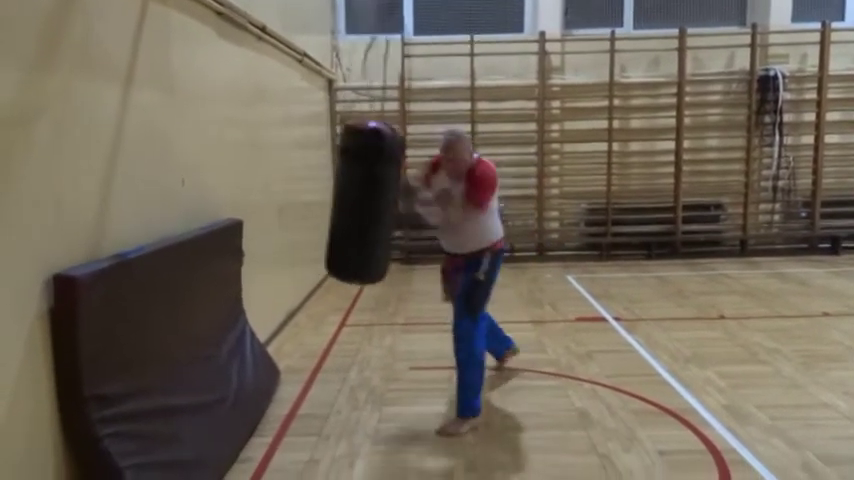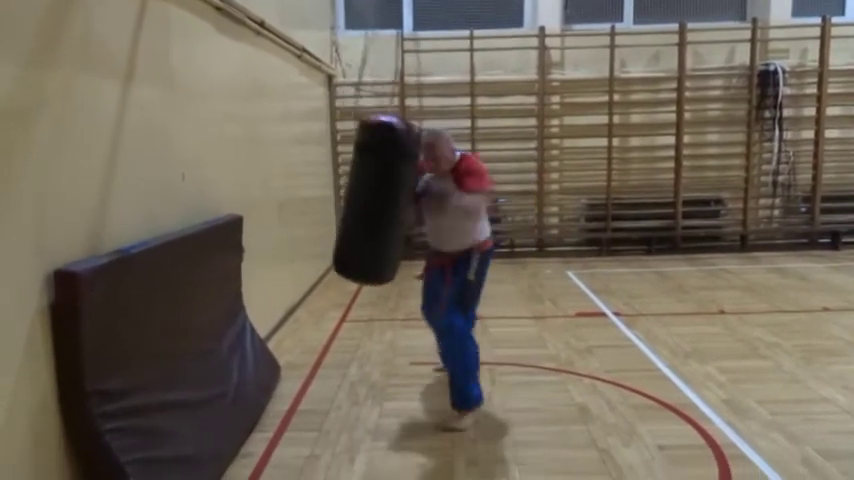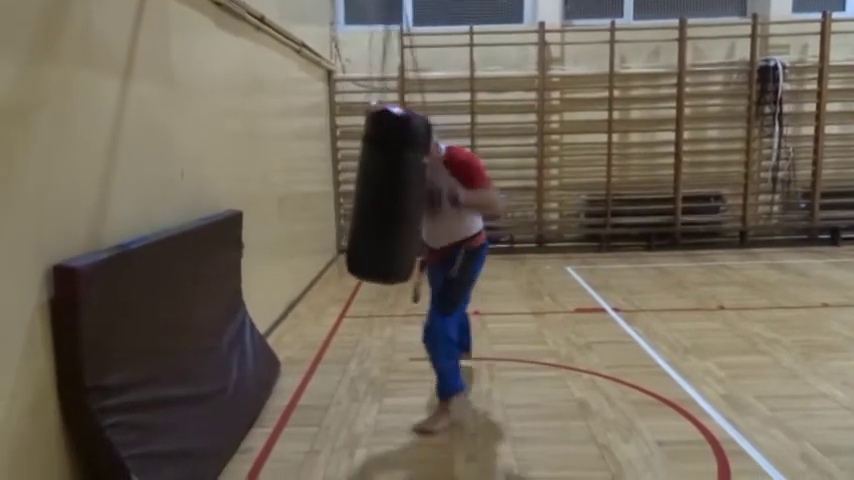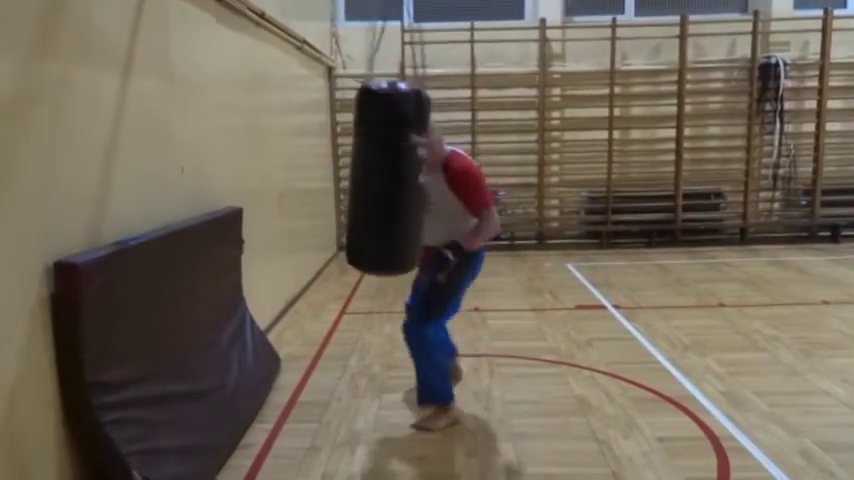
dt=0.2s
person 1, frame 1
left shoulder: (482, 174)
right shoulder: (438, 166)
left elbow: (456, 223)
left hip: (483, 256)
right hip: (456, 255)
left knee: (467, 327)
right knee: (469, 312)
left ankle: (468, 413)
right ankle: (504, 347)
person 1, frame 2
left shoulder: (469, 167)
right shoulder: (425, 169)
left elbow: (475, 206)
left wrist: (443, 196)
left hip: (471, 255)
right hip: (438, 253)
left knee: (455, 324)
right knee: (434, 312)
left ankle: (468, 405)
right ankle: (454, 361)
person 1, frame 3
left shoulder: (459, 160)
left elbow: (493, 204)
left wrist: (454, 197)
left hip: (465, 249)
right hip: (437, 249)
left knee: (438, 325)
right knee: (447, 309)
left ankle: (447, 402)
right ankle: (460, 349)
person 1, frame 4
left shoulder: (461, 170)
right shoulder: (420, 164)
left elbow: (491, 224)
left wrist: (457, 248)
left hip: (459, 255)
right hip: (435, 252)
left knee: (419, 326)
right knee: (419, 309)
left ankle: (443, 406)
right ankle: (448, 362)
